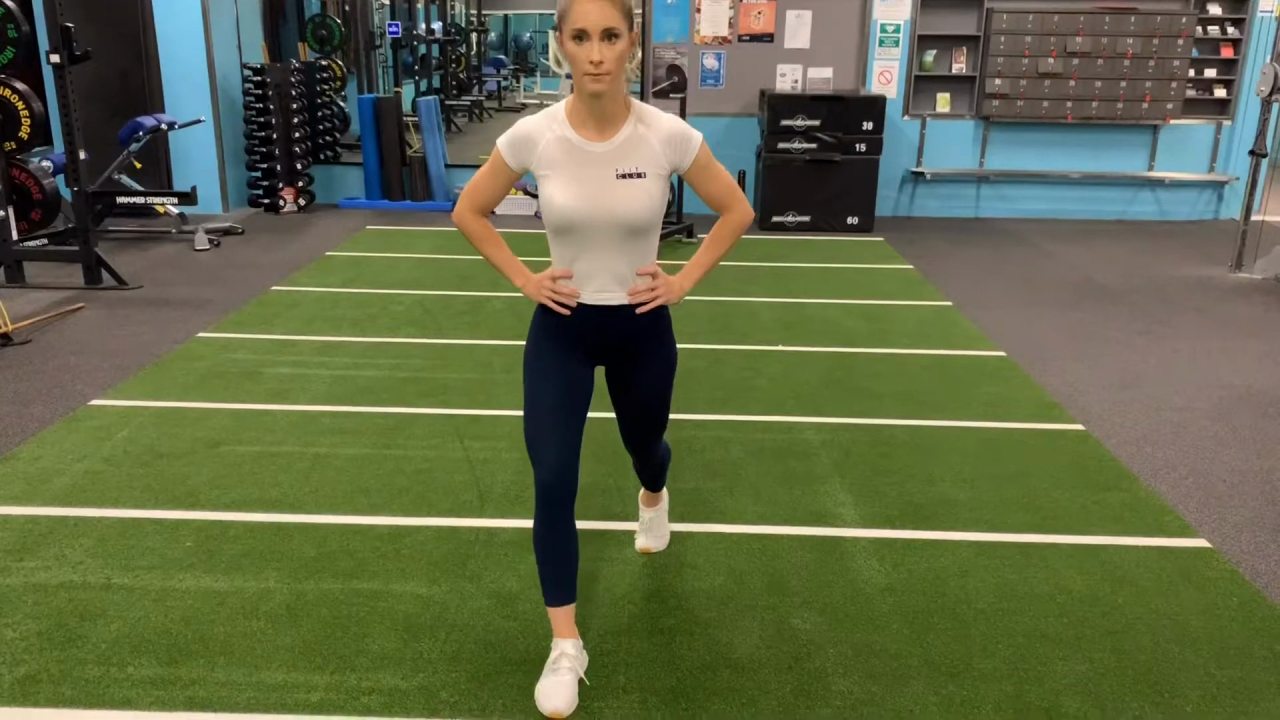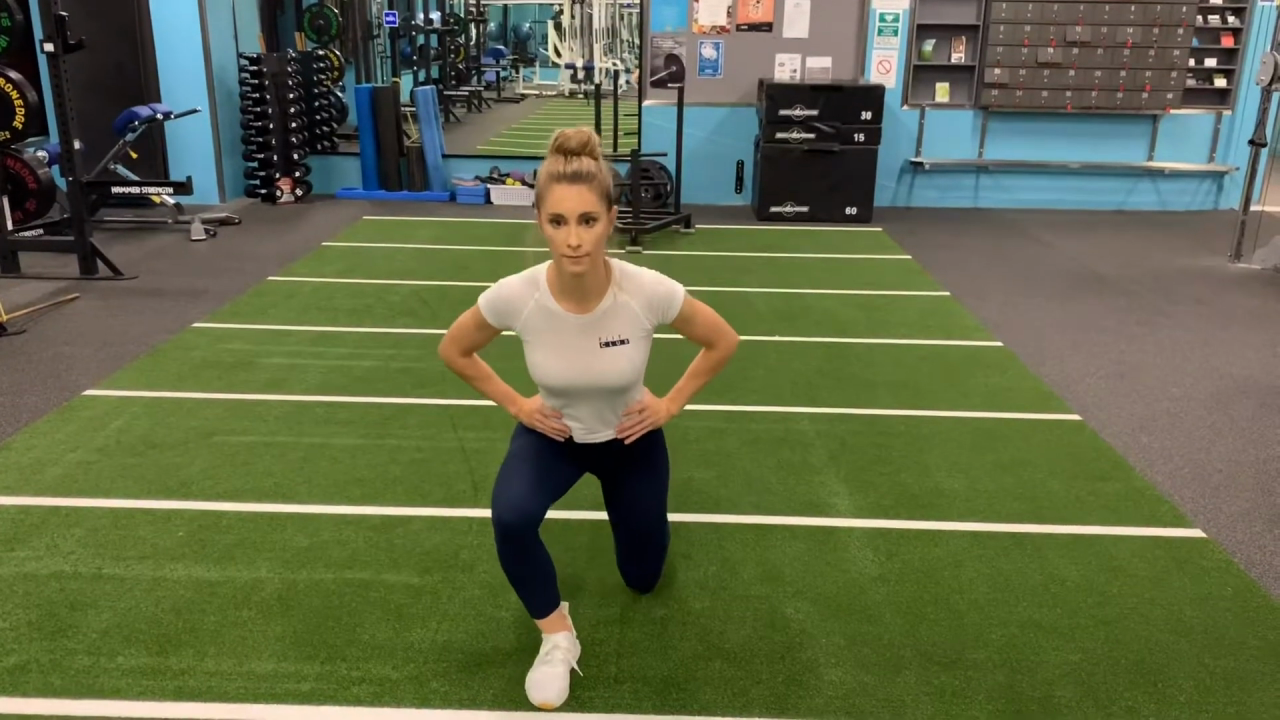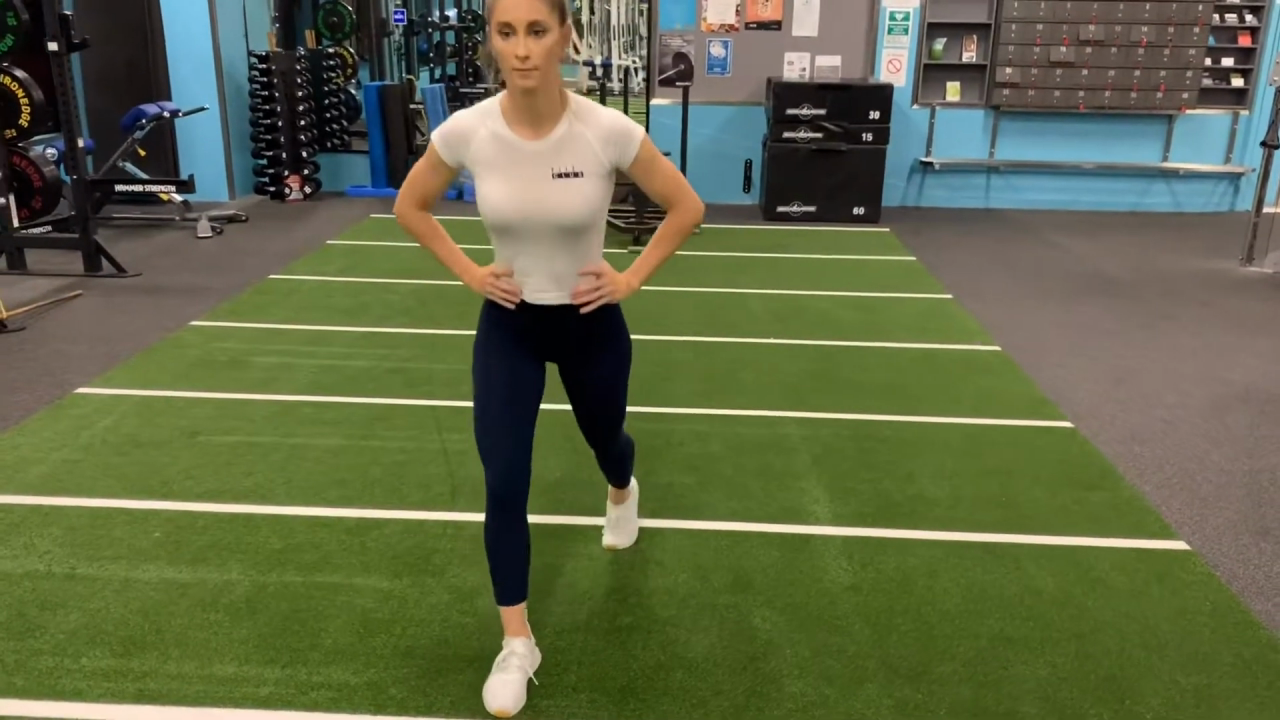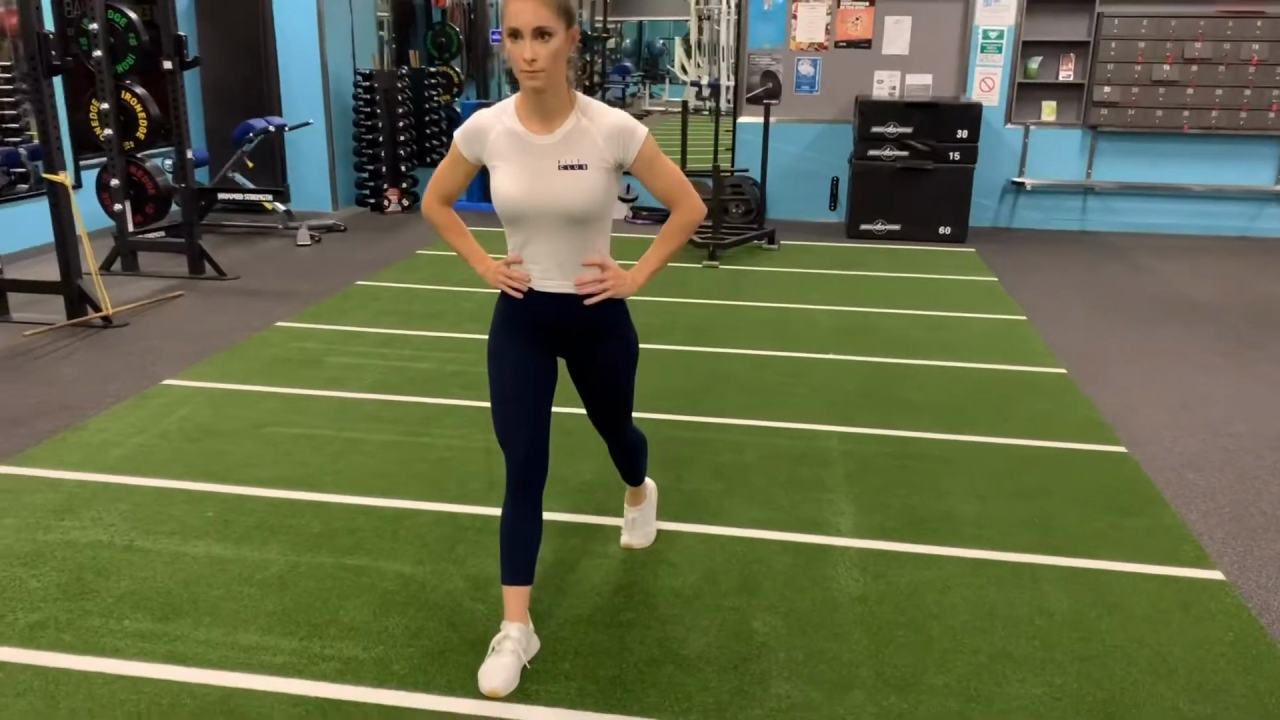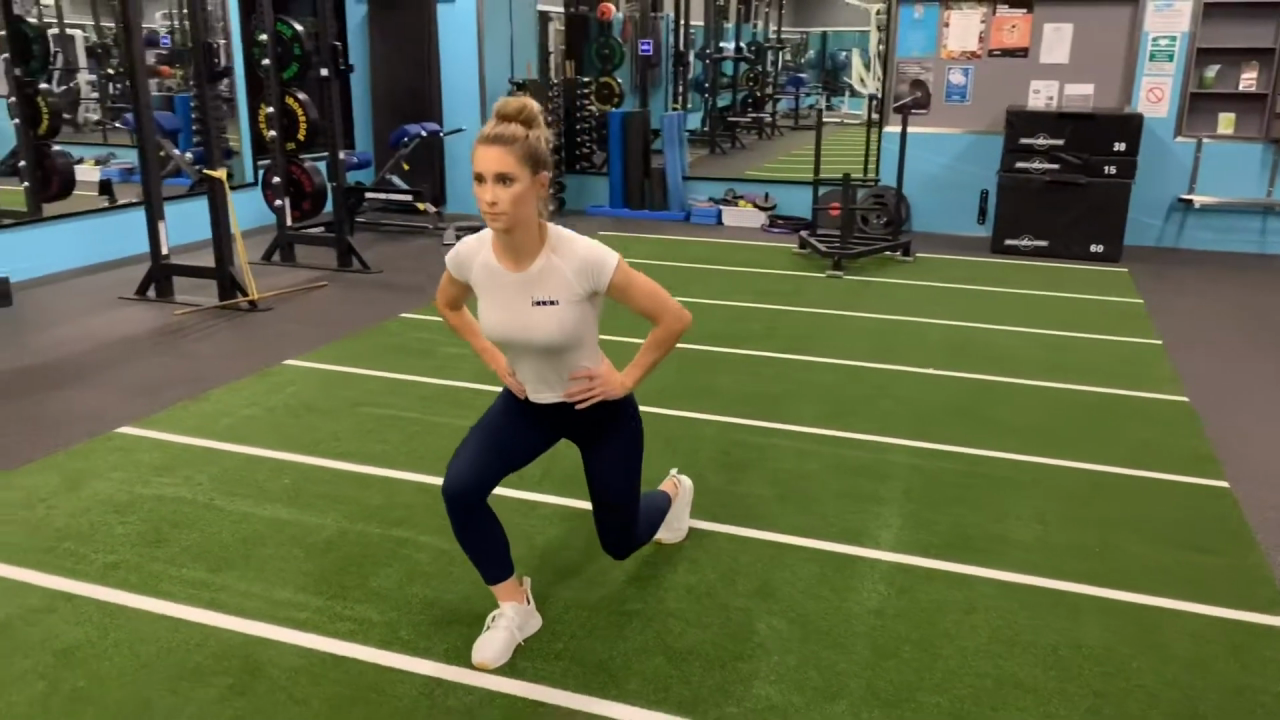
dt=1s
person 1, frame 1
left shoulder: (667, 134)
right shoulder: (532, 135)
left elbow: (737, 211)
right elbow: (469, 212)
left wrist: (685, 280)
right wrist: (522, 279)
left hip: (641, 327)
right hip: (561, 329)
left knee: (644, 444)
right knee: (553, 484)
left ankle: (653, 496)
right ankle: (566, 646)
person 1, frame 2
left shoulder: (649, 291)
right shoulder: (514, 295)
left elbow: (722, 341)
right elbow: (454, 350)
left wrist: (670, 403)
right wrist: (516, 404)
left hip: (630, 438)
right hip: (553, 434)
left knee: (641, 577)
right knee: (512, 518)
left ankle: (640, 503)
right ankle: (557, 636)
person 1, frame 3
left shoulder: (607, 129)
right shoulder: (466, 130)
left elbow: (687, 208)
right elbow: (410, 207)
left wrist: (631, 279)
right wrist: (468, 273)
left hip: (590, 324)
right hip: (508, 327)
left knee: (605, 438)
right knee: (504, 486)
left ankle: (622, 491)
right ankle: (516, 644)
person 1, frame 4
left shoulder: (612, 129)
right shoulder: (484, 128)
left elbow: (689, 207)
right elbow: (436, 203)
left wrist: (637, 275)
right wrist: (483, 266)
left hip: (596, 317)
right hip: (520, 320)
left knee: (614, 428)
right knee: (523, 470)
left ankle: (639, 493)
right ankle: (515, 629)
person 1, frame 5
left shoulder: (583, 258)
right shoulder: (469, 255)
left elbow: (674, 318)
right elbow: (448, 305)
left wrist: (625, 379)
right wrist: (492, 357)
left hip: (597, 409)
right hip: (526, 404)
left knee: (618, 541)
right knee: (459, 489)
left ankle: (673, 490)
right ankle: (514, 607)
